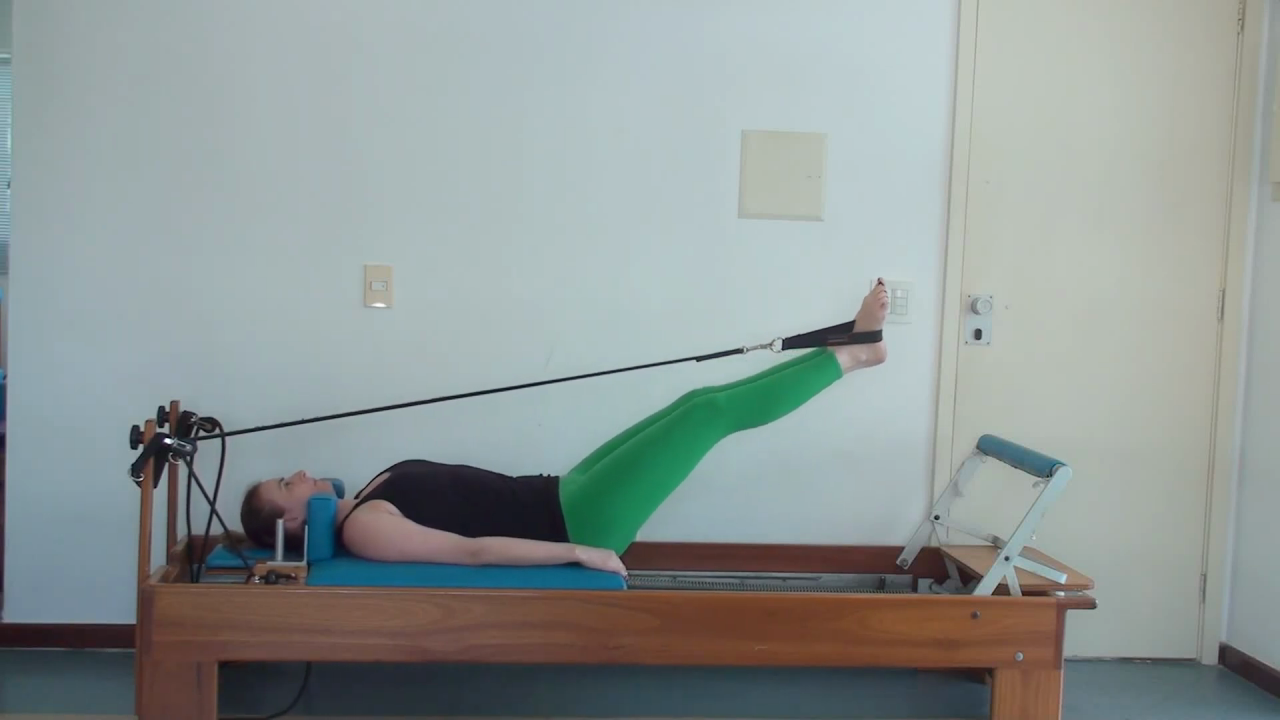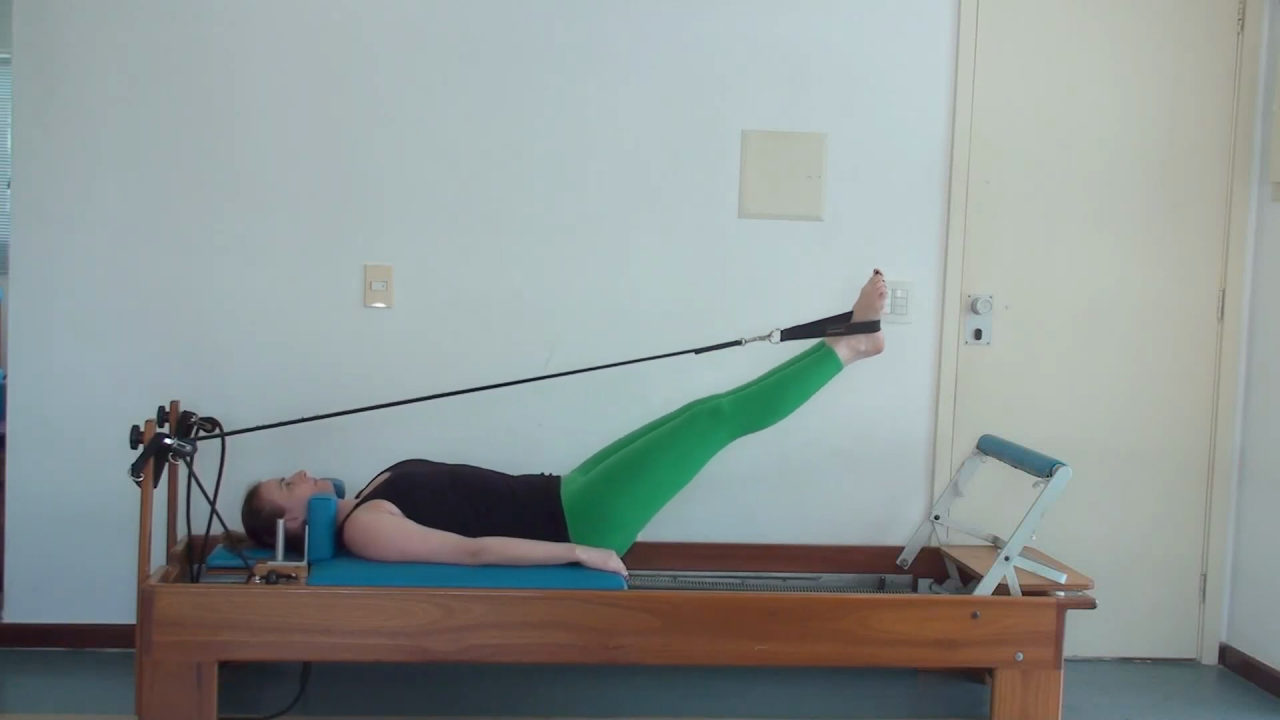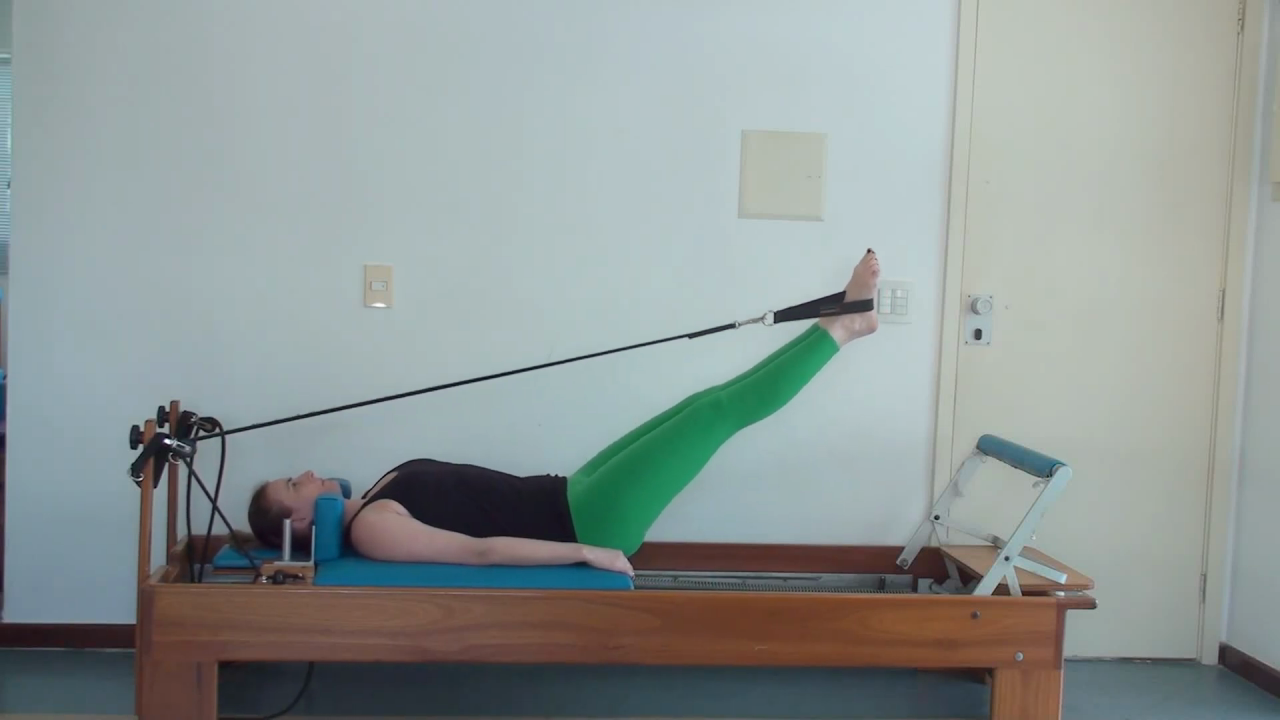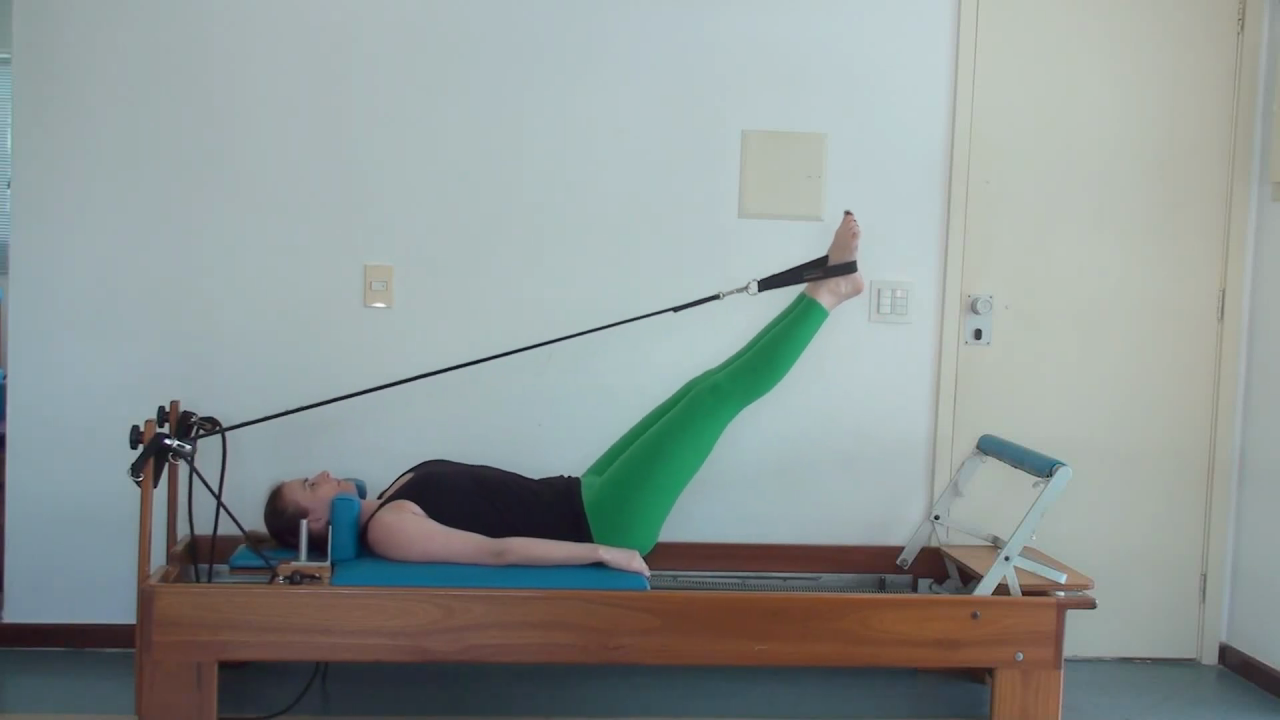
dt=0.4s
person 1, frame 1
left shoulder: (370, 499)
right shoulder: (363, 530)
right elbow: (471, 550)
right wrist: (578, 553)
left hip: (563, 497)
right hip: (573, 522)
left knee: (701, 399)
right knee: (713, 409)
left ankle: (847, 348)
right ankle: (849, 356)
person 1, frame 2
left shoulder: (372, 498)
right shoulder: (364, 530)
right elbow: (472, 550)
right wrist: (577, 552)
left hip: (562, 495)
right hip: (575, 521)
left knee: (708, 410)
right knee: (717, 417)
left ankle: (846, 340)
right ankle: (846, 348)
person 1, frame 3
left shoulder: (377, 500)
right shoulder: (370, 530)
right elbow: (478, 551)
right wrist: (585, 552)
left hip: (568, 498)
right hip: (581, 524)
left knee: (708, 404)
right knee: (719, 412)
left ankle: (840, 322)
right ankle: (837, 327)
person 1, frame 4
left shoulder: (394, 501)
right shoulder: (387, 531)
right elbow: (494, 551)
right wrist: (600, 552)
left hip: (583, 498)
right hip: (597, 523)
left knee: (706, 388)
right knee: (717, 395)
left ankle: (826, 287)
right ankle: (823, 292)
